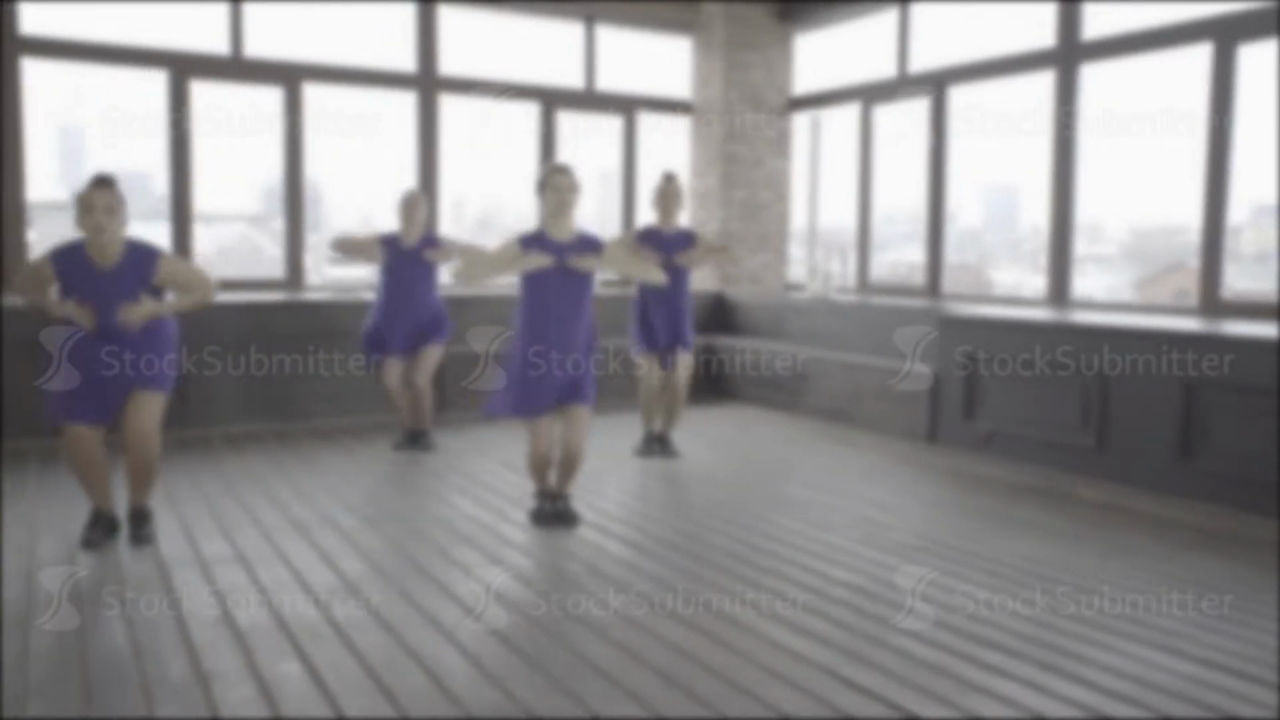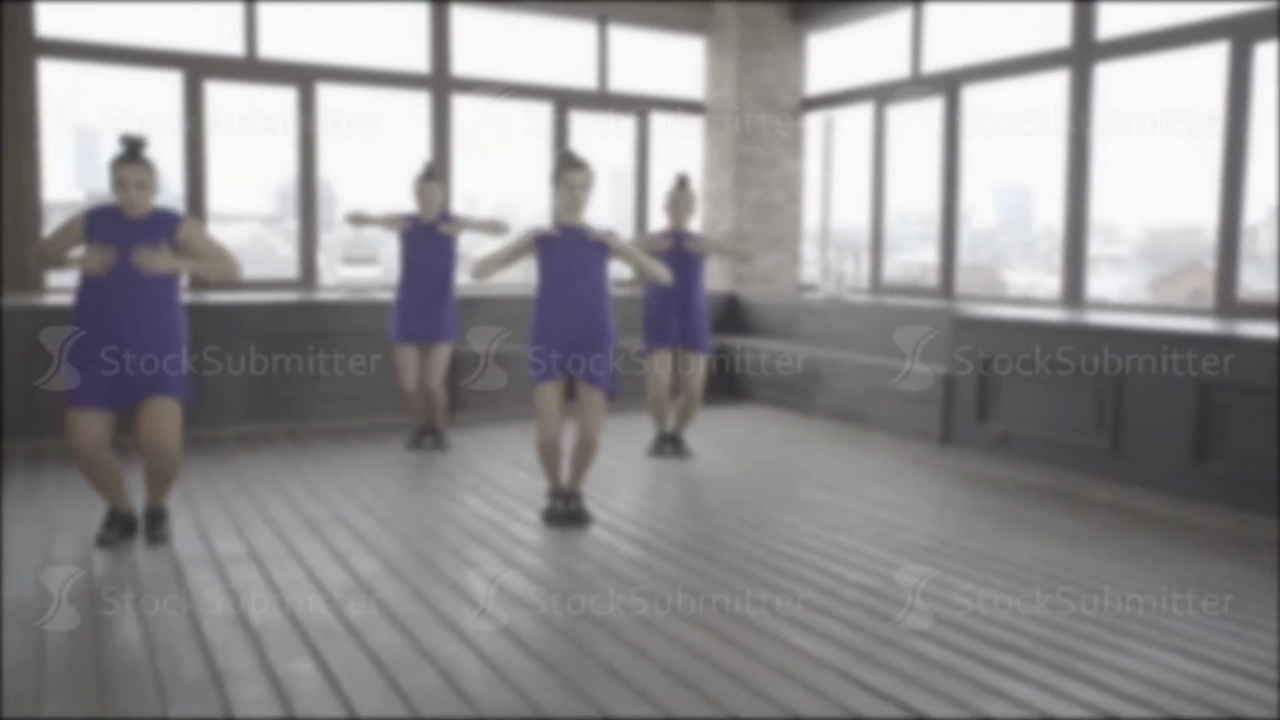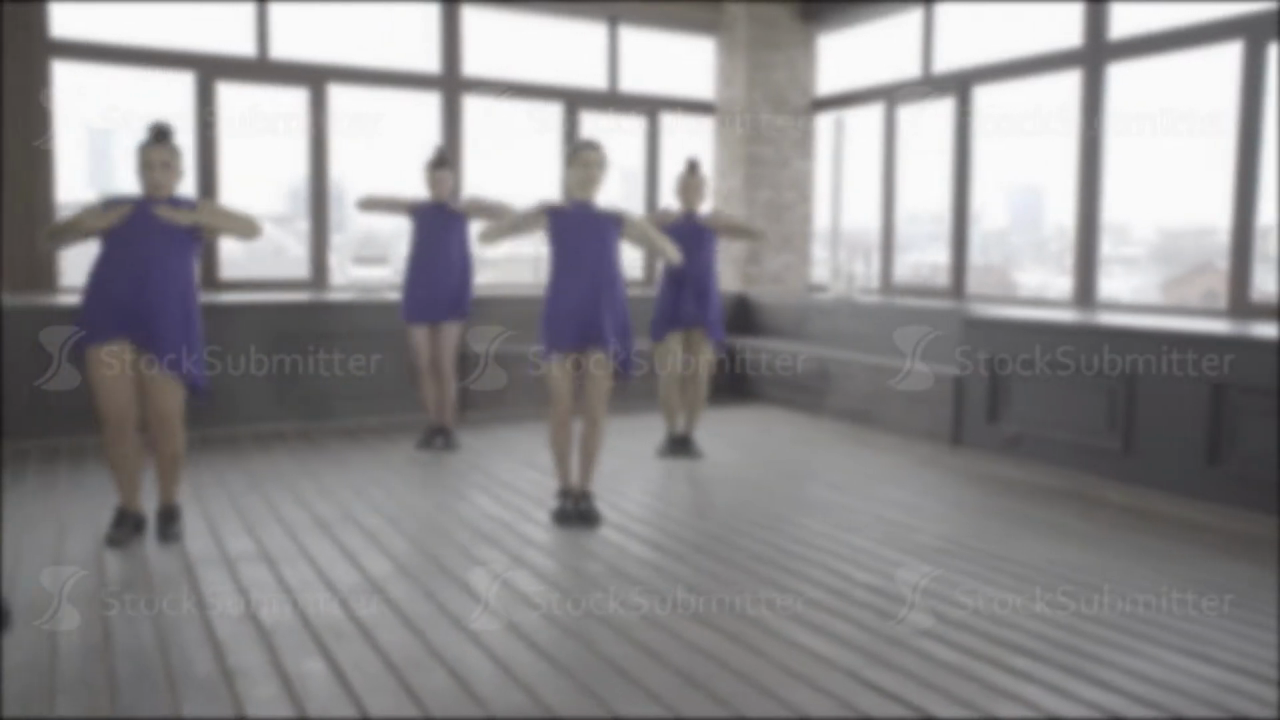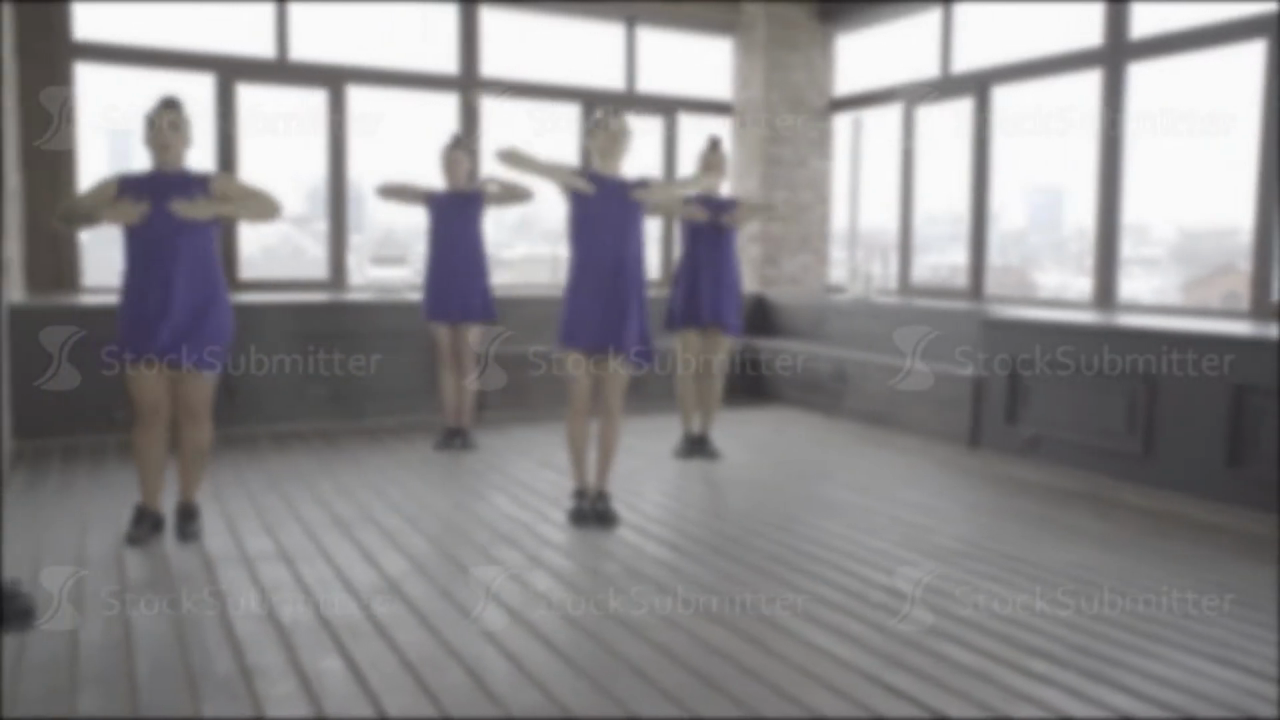
dt=0.2s
person 1, frame 1
left shoulder: (151, 261)
right shoulder: (62, 260)
left elbow: (206, 288)
right elbow: (24, 284)
left wrist: (157, 308)
right wrist: (59, 308)
left hip: (146, 353)
right hip: (89, 355)
left knee: (143, 436)
right knee: (78, 445)
left ankle: (140, 510)
right ankle: (103, 512)
person 1, frame 2
left shoulder: (177, 226)
right shoulder: (91, 221)
left elbow: (231, 270)
right elbow: (43, 255)
left wrist: (175, 263)
right wrist: (79, 261)
left hip: (157, 352)
right hip: (98, 349)
left knee: (162, 446)
right knee: (85, 444)
left ankle: (156, 508)
right ankle: (120, 511)
person 1, frame 3
left shoulder: (194, 210)
right shoulder: (113, 209)
left elbow: (252, 229)
right elbow: (52, 237)
left wrist: (192, 218)
right wrist: (90, 224)
left hip: (168, 318)
right hip: (110, 314)
left knee: (165, 421)
right knee: (117, 418)
left ankle: (168, 506)
right ankle: (129, 509)
person 1, frame 4
left shoulder: (210, 185)
right shoulder: (124, 187)
left elbow: (271, 207)
right elbow: (65, 216)
left wrist: (212, 210)
right wrist: (106, 213)
left hip: (199, 312)
right hip: (145, 313)
left knee: (194, 412)
right knee: (150, 412)
left ankle: (188, 505)
right ankle: (149, 508)
person 2, frame 1
left shoulder: (596, 246)
right shoulder: (524, 245)
left elbow: (660, 276)
right elbow: (462, 275)
left wrist: (604, 264)
right wrist: (519, 265)
left hip: (575, 360)
right hip: (534, 358)
left knee: (573, 449)
right knee: (542, 452)
left ankle: (561, 493)
right ankle: (542, 493)
person 2, frame 2
left shoulder: (605, 240)
right shoulder: (538, 236)
left elbow: (664, 275)
right elbow: (478, 271)
left wrist: (616, 244)
right wrist: (530, 241)
left hip: (594, 345)
right hip: (551, 344)
left knee: (590, 437)
right knee: (549, 437)
left ankle: (574, 492)
right ankle: (555, 491)
person 2, frame 3
left shoulder: (616, 220)
right shoulder: (551, 214)
left elbow: (675, 258)
right elbow: (485, 236)
left wrist: (642, 224)
right wrist: (535, 213)
left hip: (604, 318)
right hip: (563, 314)
left knee: (595, 411)
right knee: (561, 409)
left ankle: (584, 492)
right ankle: (565, 491)
person 2, frame 4
left shoulder: (640, 189)
right shoulder: (575, 180)
left elbow: (706, 182)
right elbow: (505, 155)
left wrist: (666, 194)
right wrist: (560, 175)
left hip: (623, 305)
right hip: (583, 300)
left knee: (612, 404)
right knee: (580, 401)
left ankle: (601, 492)
right ankle: (581, 491)
person 3, frame 1
left shoulder: (690, 238)
right shoulder: (640, 236)
left elbow: (729, 254)
left wrist: (697, 259)
right wrist: (635, 255)
left hip: (677, 321)
right hip: (648, 318)
left knee: (679, 384)
right knee: (651, 382)
left ankle: (664, 434)
right ankle: (649, 433)
person 3, frame 2
left shoulder: (701, 243)
right shoulder: (653, 240)
left elbow: (746, 255)
left wrist: (712, 247)
right wrist: (647, 247)
left hip: (693, 322)
right hip: (660, 322)
left knee: (693, 389)
right knee: (658, 386)
left ankle: (676, 434)
right ankle: (661, 433)
person 3, frame 3
left shoulder: (713, 226)
right shoulder: (665, 223)
left elbow: (758, 235)
left wrist: (726, 220)
right wrist: (656, 218)
left hip: (705, 304)
right hip: (672, 302)
left knee: (698, 375)
right knee: (670, 372)
left ankle: (687, 435)
right ankle: (672, 434)
person 3, frame 4
left shoulder: (735, 206)
right shoulder: (685, 204)
left wrist: (748, 214)
right wrist: (680, 210)
left hip: (723, 291)
right hip: (691, 289)
left knee: (715, 366)
right knee: (687, 364)
left ankle: (704, 436)
right ankle: (688, 435)
person 4, frame 1
left shoulder: (435, 244)
right shoulder: (384, 243)
right elbow: (336, 244)
left wrist: (449, 255)
right wrist: (366, 255)
left hip: (429, 326)
right hip: (393, 327)
left knee: (419, 381)
right knee: (392, 384)
left ankle: (424, 430)
right ankle: (409, 428)
person 4, frame 2
left shoulder: (451, 223)
right shoulder: (404, 222)
left elbow: (503, 228)
right elbow: (352, 219)
left wrist: (466, 226)
right wrist: (383, 221)
left hip: (440, 317)
right hip: (407, 315)
left knee: (432, 384)
right knee: (408, 385)
left ankle: (438, 428)
right ankle: (422, 426)
person 4, frame 3
left shoulder: (461, 209)
right shoulder: (416, 208)
left elbow: (509, 215)
right elbow: (362, 204)
left wrist: (473, 204)
right wrist: (399, 202)
left hip: (449, 297)
right hip: (417, 295)
left knee: (445, 365)
right knee: (424, 365)
left ankle: (448, 427)
right ankle: (434, 425)
person 4, frame 4
left shoulder: (478, 196)
right shoulder: (433, 199)
left elbow: (527, 195)
right elbow: (382, 191)
left wrist: (494, 182)
right wrist: (416, 189)
left hip: (469, 287)
right hip: (440, 286)
left knee: (466, 360)
right knee: (446, 359)
left ankle: (465, 428)
right ankle: (451, 428)
